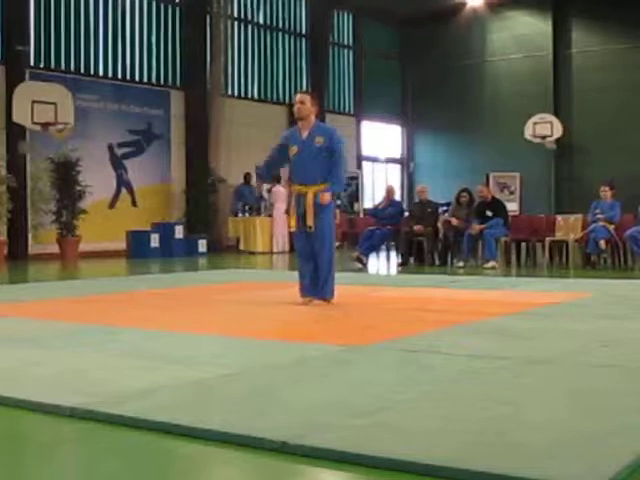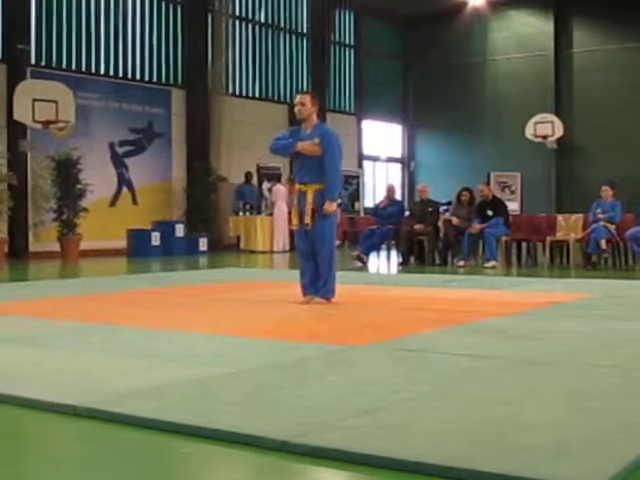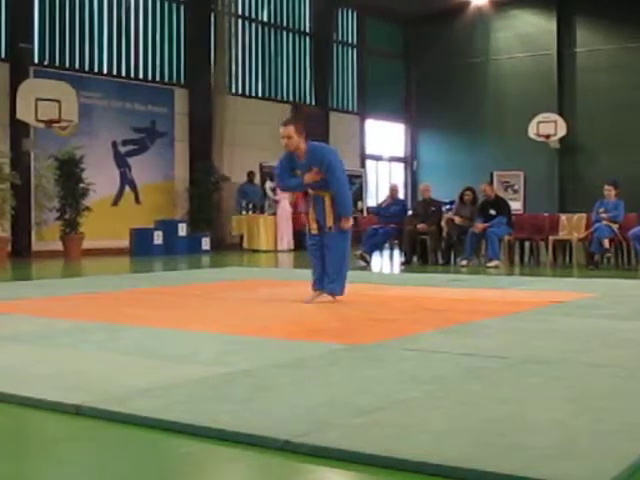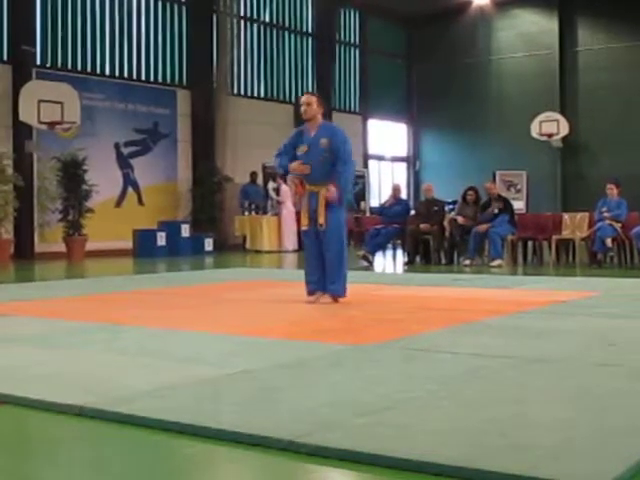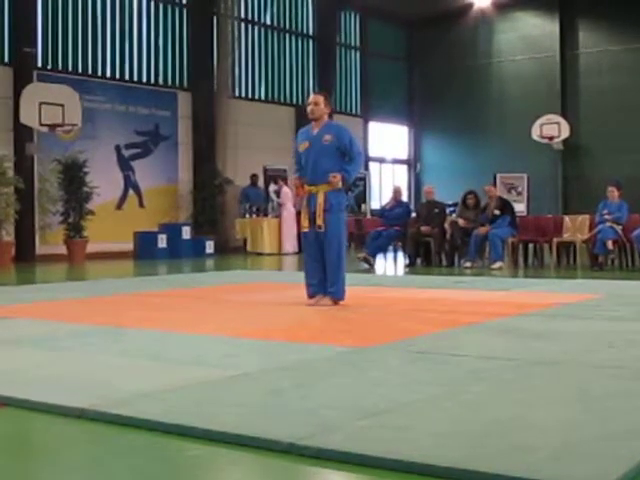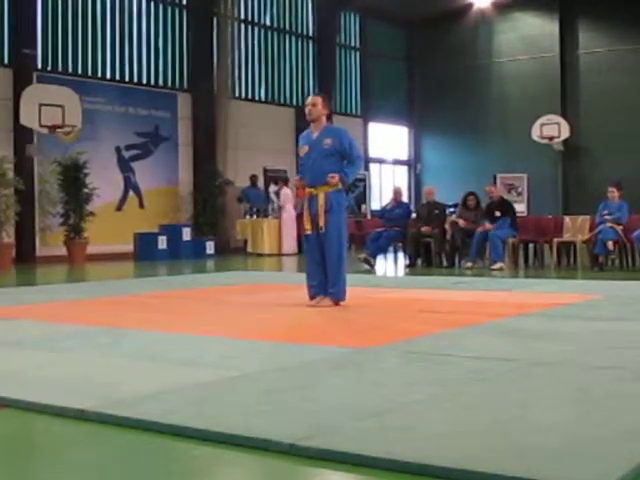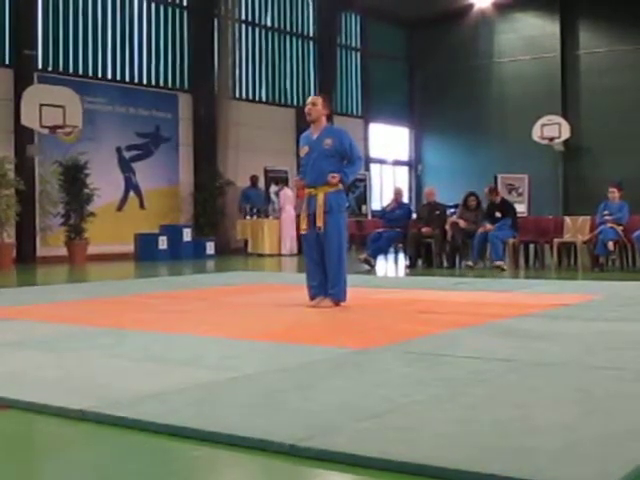
dt=0.5s
person 1, frame 1
left shoulder: (329, 134)
right shoulder: (290, 137)
left elbow: (339, 165)
right elbow: (274, 160)
left wrist: (331, 191)
right wrist: (260, 177)
left hip: (320, 198)
right hip: (297, 198)
left knee: (323, 247)
right knee: (303, 248)
left ankle: (324, 293)
right ankle: (309, 291)
person 1, frame 2
left shoulder: (327, 134)
right shoulder: (294, 133)
left elbow: (333, 168)
right elbow: (275, 145)
left wrist: (332, 199)
right wrist: (297, 147)
left hip: (322, 196)
right hip: (301, 196)
left knee: (323, 246)
right knee: (304, 247)
left ankle: (325, 292)
right ankle: (310, 290)
person 1, frame 3
left shoulder: (324, 154)
right shoulder: (288, 158)
left elbow: (340, 186)
right elbow: (282, 182)
left wrist: (346, 215)
right wrist: (304, 180)
left hip: (335, 200)
right hip: (316, 200)
left knee: (336, 244)
right knee: (315, 244)
left ankle: (331, 289)
right ankle: (319, 287)
person 1, frame 4
left shoulder: (334, 133)
right shoulder: (298, 135)
left elbow: (347, 163)
right elbow: (280, 157)
left wrist: (338, 188)
right wrist: (289, 166)
left hip: (331, 196)
right hip: (310, 196)
left knee: (333, 244)
right knee: (311, 244)
left ankle: (333, 291)
right ankle: (316, 288)
person 1, frame 5
left shoulder: (339, 131)
right shoulder: (302, 134)
left elbow: (357, 157)
left wrist: (344, 176)
right wrist: (298, 177)
left hip: (332, 197)
right hip: (309, 197)
left knee: (333, 246)
right knee: (311, 246)
left ankle: (333, 294)
right ankle: (316, 291)
person 1, frame 6
left shoulder: (338, 134)
right shoulder: (303, 137)
left elbow: (357, 159)
left wrist: (343, 177)
right wrist: (300, 179)
left hip: (332, 198)
right hip: (310, 199)
left knee: (334, 247)
right knee: (312, 248)
left ankle: (334, 294)
right ankle: (317, 292)
person 1, frame 7
left shoulder: (338, 135)
right shoulder: (304, 138)
left elbow: (357, 160)
left wrist: (343, 177)
right wrist: (300, 180)
left hip: (332, 199)
right hip: (310, 200)
left knee: (334, 248)
right knee: (311, 248)
left ankle: (334, 295)
right ankle: (317, 293)
